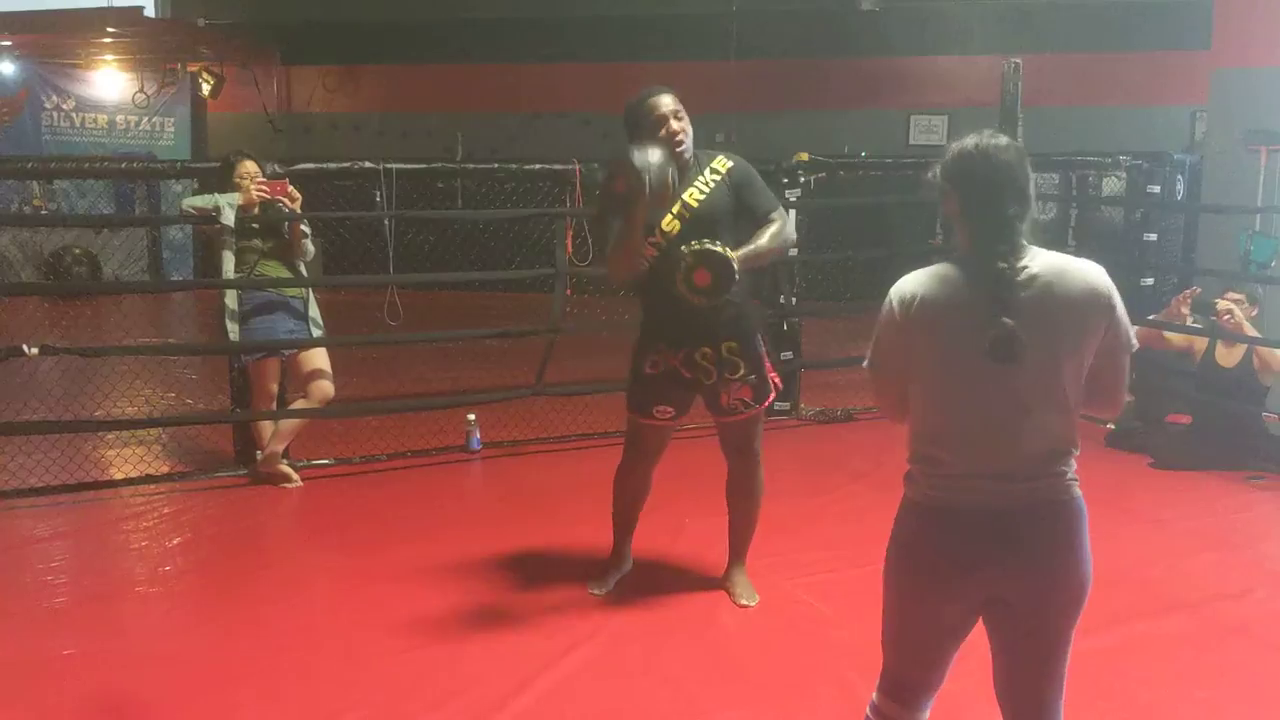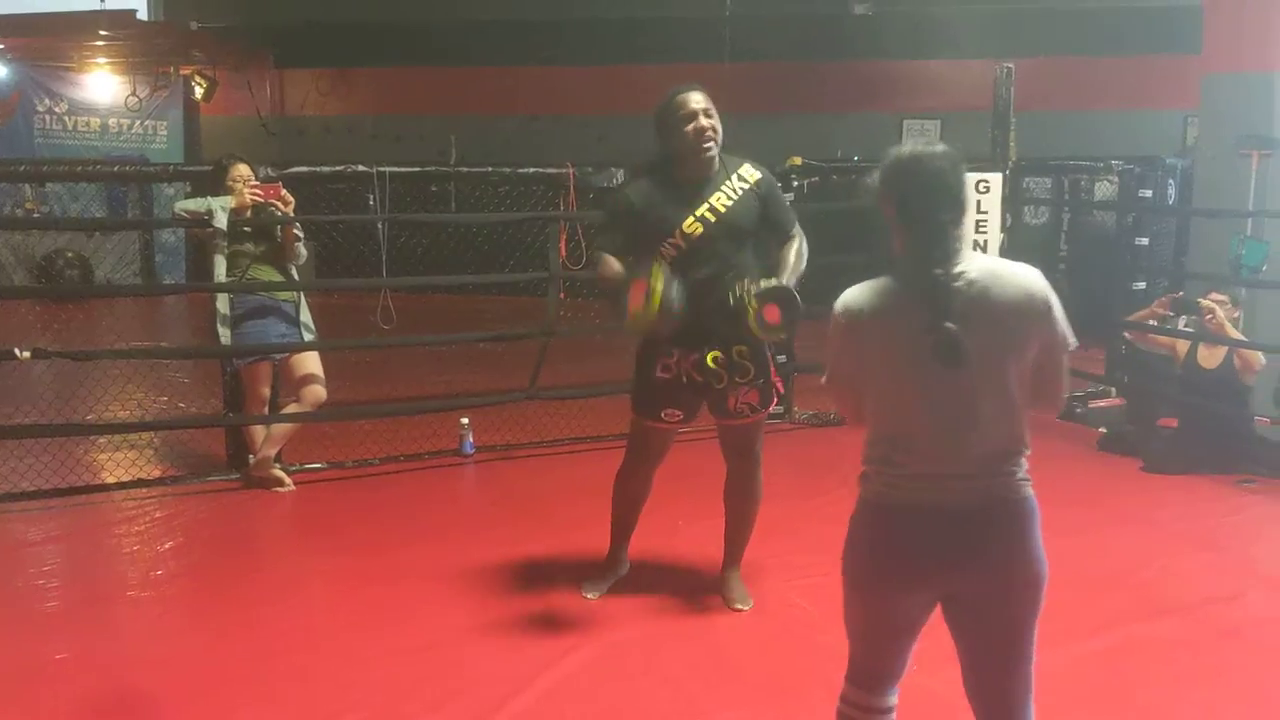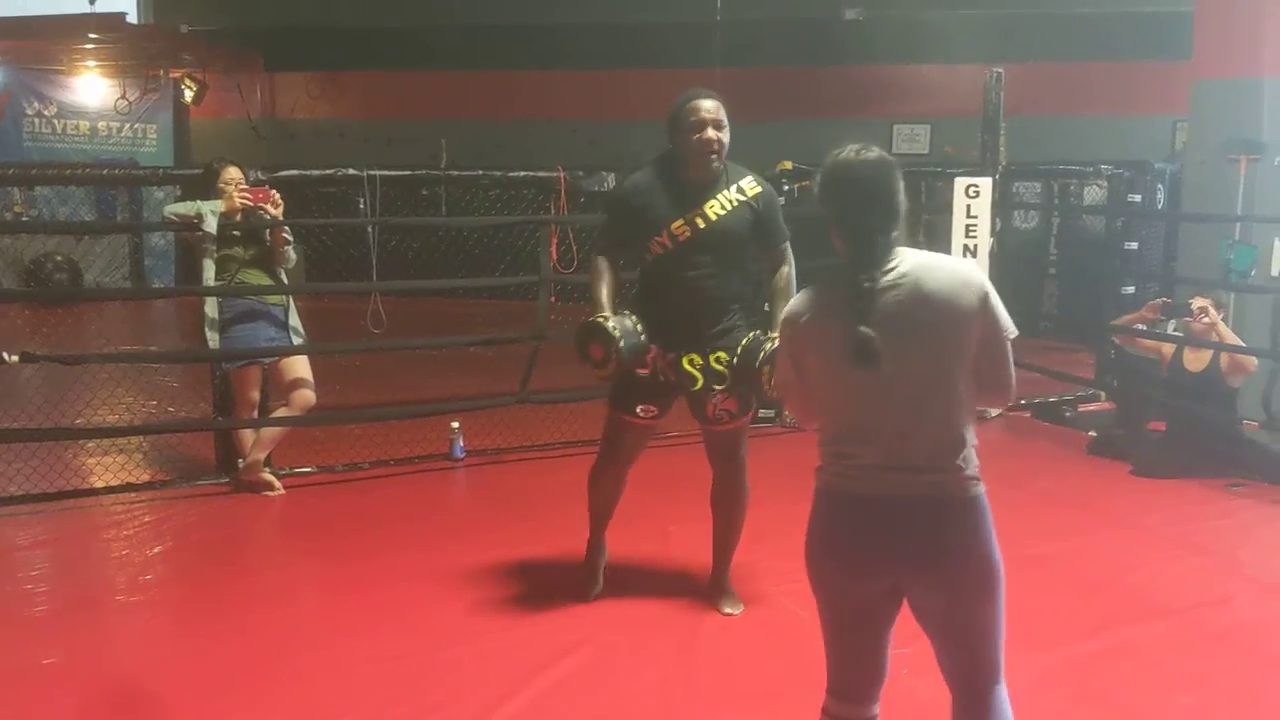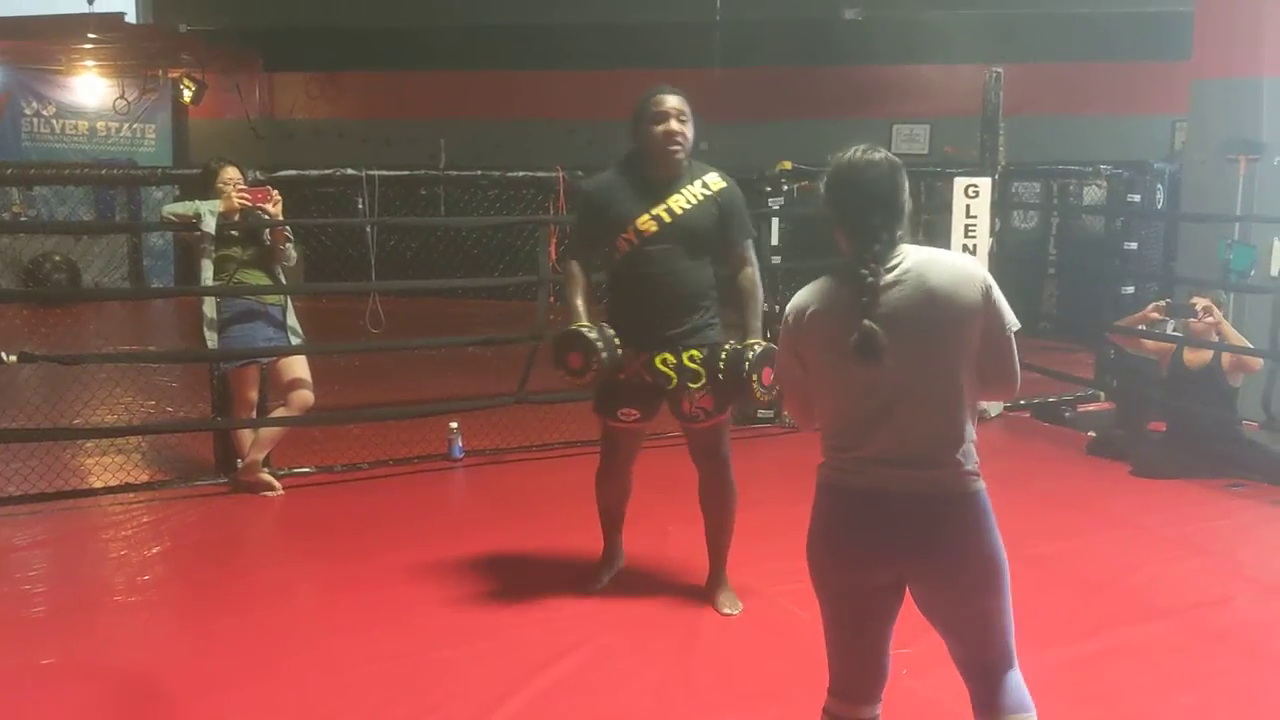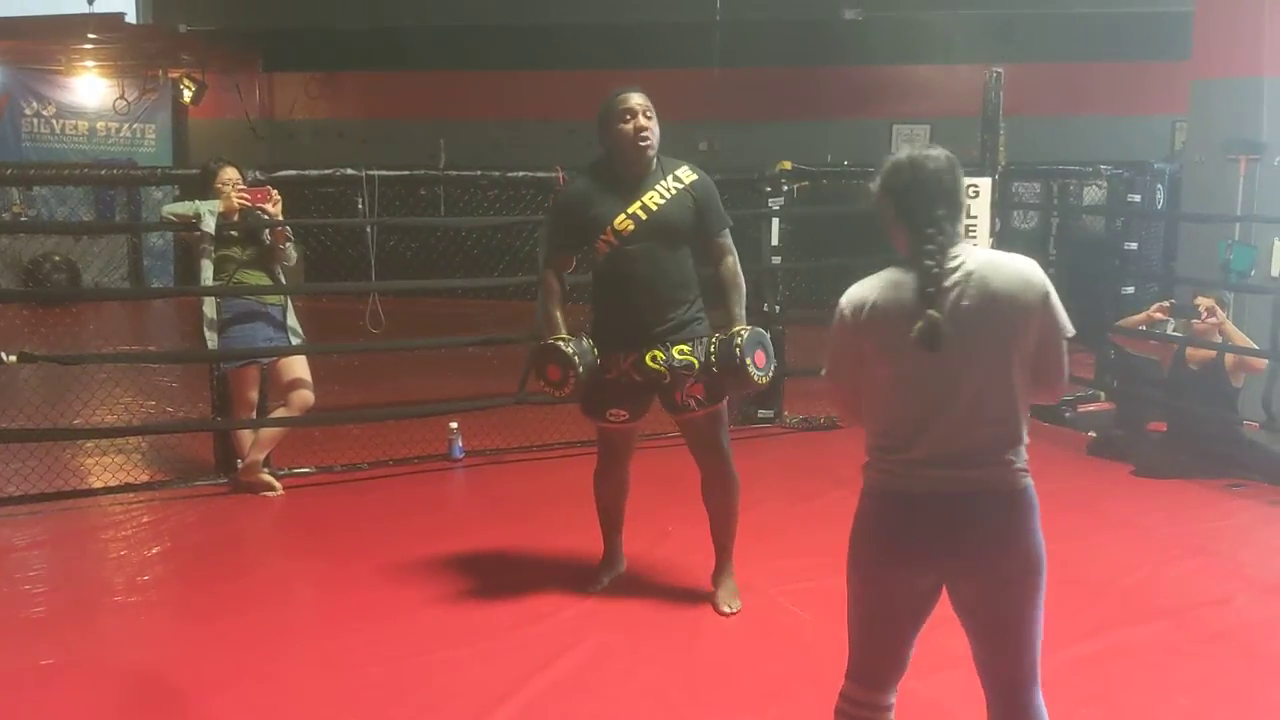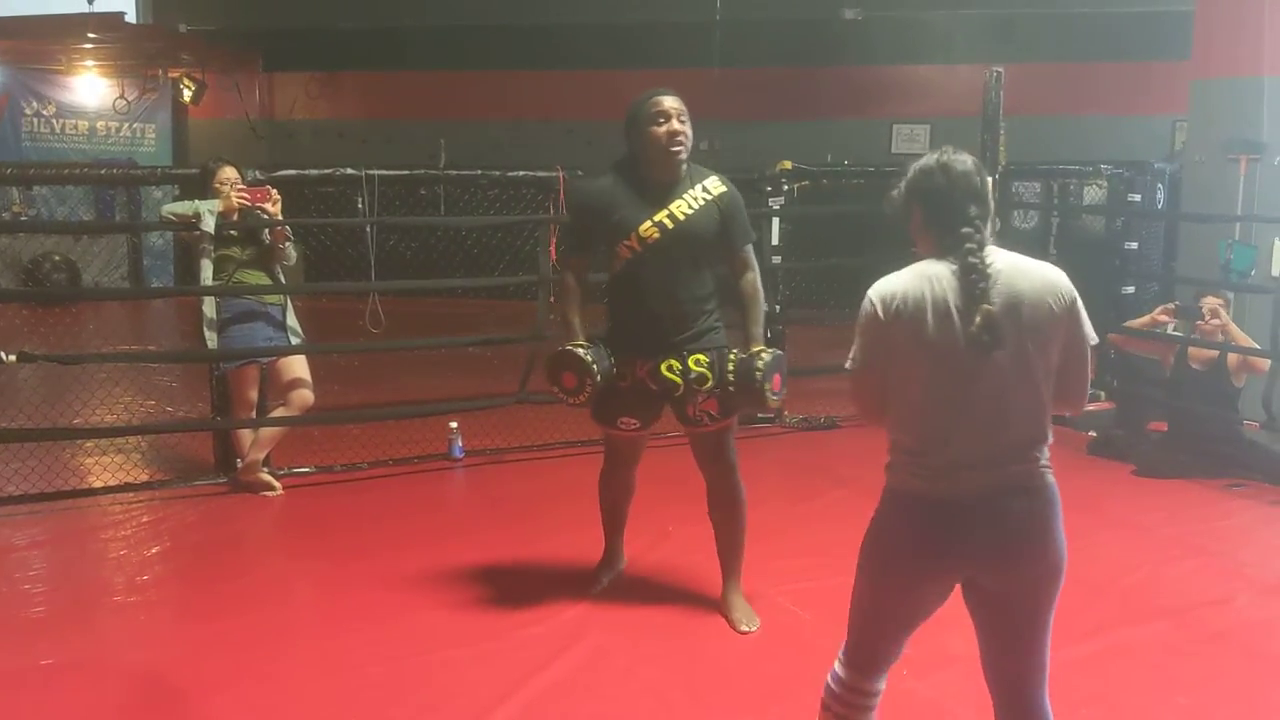
dt=0.3s
person 1, frame 1
left shoulder: (912, 296)
right shoulder: (1090, 286)
left elbow: (891, 405)
right elbow: (1109, 400)
left hip: (939, 527)
right hip: (1046, 529)
person 1, frame 2
left shoulder: (858, 308)
right shoulder: (1028, 289)
left elbow: (852, 409)
right elbow: (1050, 400)
left hip: (894, 527)
right hip: (999, 526)
person 1, frame 3
left shoulder: (804, 314)
right shoulder: (964, 281)
left elbow: (805, 413)
right elbow: (1000, 390)
left hip: (848, 520)
right hip: (948, 516)
person 1, frame 4
left shoulder: (807, 308)
right shoulder: (967, 278)
left elbow: (803, 414)
right elbow: (1004, 383)
left hip: (850, 516)
right hip: (950, 512)
right knee: (995, 673)
person 1, frame 5
left shoulder: (862, 301)
right shoulder: (1026, 279)
left elbow: (851, 408)
right elbow: (1050, 385)
left hip: (897, 514)
right hip: (1000, 514)
person 1, frame 6
left shoulder: (891, 295)
right shoulder: (1052, 285)
left elbow: (871, 406)
right elbow: (1072, 397)
left hip: (920, 516)
right hip: (1024, 514)
left knee: (864, 660)
person 2, frame 1
left shoulder: (729, 170)
right shoulder: (622, 193)
left elbow: (782, 229)
right elbow: (622, 272)
left wrist: (739, 258)
right wrist: (636, 211)
left hip: (733, 341)
right hip: (664, 345)
left knee: (744, 454)
right knee: (639, 454)
left ankle: (736, 566)
right ankle: (620, 556)
person 2, frame 2
left shoulder: (752, 179)
right shoulder: (643, 193)
left elbow: (794, 238)
right elbow: (606, 258)
left wrist: (784, 283)
right wrist: (628, 282)
left hip: (740, 345)
right hip: (671, 349)
left knee: (744, 457)
right knee: (642, 456)
left ankle: (731, 569)
right ankle: (616, 558)
person 2, frame 3
left shoulder: (754, 193)
right shoulder: (638, 190)
left elbow: (781, 263)
right elbow: (606, 256)
left wrist: (778, 330)
right wrist: (604, 312)
left hip: (723, 348)
right hip: (650, 345)
left knee: (729, 463)
right knee: (615, 452)
left ankle: (721, 575)
right ankle: (596, 547)
person 2, frame 4
left shoulder: (719, 189)
right shoulder: (604, 190)
left elbow: (744, 265)
right elbow: (579, 259)
left wrist: (754, 336)
right wrist: (580, 319)
left hip: (698, 345)
right hip: (627, 347)
left knee: (714, 461)
right knee: (616, 457)
left ankle: (718, 576)
right ankle: (612, 551)
person 2, frame 5
left shoulder: (691, 182)
right shoulder: (579, 195)
left elbow: (724, 255)
right elbow: (555, 269)
left wrist: (739, 325)
right wrist: (557, 332)
left hip: (687, 340)
right hip: (616, 348)
left knee: (715, 454)
right knee: (613, 455)
left ankle: (724, 571)
right ankle: (613, 555)
person 2, frame 6
left shoulder: (718, 192)
right shoulder: (600, 195)
left elbow: (745, 269)
right elbow: (573, 269)
left wrist: (756, 342)
right wrist: (576, 339)
left hip: (701, 349)
right hip: (630, 353)
left knee: (722, 467)
right knee: (620, 460)
left ankle: (732, 587)
right ankle: (613, 554)
person 3, frame 1
left shoulder: (277, 214)
right shoulder: (226, 219)
left elbow: (305, 253)
right elbow: (187, 205)
left wrist: (296, 216)
right wrist: (238, 201)
left hip: (298, 308)
right hip: (260, 308)
left knee: (322, 389)
right knee: (266, 394)
left ankle: (270, 456)
right ankle: (271, 461)
person 3, frame 2
left shoulder: (269, 217)
right shoulder: (220, 223)
left elbow: (297, 258)
right elbow: (180, 208)
left wrist: (288, 219)
right wrist: (231, 204)
left hip: (290, 311)
right hip: (252, 312)
left knee: (315, 393)
right knee: (259, 398)
left ankle: (263, 460)
right ankle: (263, 463)
person 3, frame 3
left shoulder: (259, 221)
right shoulder: (208, 226)
left elbow: (286, 260)
right elbow: (169, 212)
left wrist: (277, 222)
right wrist: (221, 208)
left hip: (279, 315)
right hip: (240, 316)
left knee: (303, 397)
right knee: (248, 402)
left ankle: (252, 465)
right ankle: (253, 469)
person 3, frame 4
right shoulder: (207, 226)
left elbow: (287, 258)
right elbow: (168, 212)
left wrist: (277, 220)
right wrist: (220, 208)
left hip: (277, 315)
right hip: (239, 315)
left knee: (302, 397)
right knee: (246, 402)
left ankle: (251, 465)
right ankle: (251, 469)
person 3, frame 5
right shoulder: (206, 227)
left elbow: (287, 258)
right elbow: (167, 212)
left wrist: (277, 220)
right wrist: (219, 208)
left hip: (277, 315)
right hip: (238, 316)
left knee: (302, 397)
right knee: (246, 403)
left ankle: (251, 465)
right ankle: (251, 469)
person 3, frame 6
right shoulder: (206, 226)
left elbow: (287, 258)
right elbow: (167, 212)
left wrist: (276, 219)
right wrist: (218, 208)
left hip: (277, 314)
right hip: (238, 316)
left knee: (302, 396)
right knee: (246, 403)
left ankle: (250, 465)
right ankle: (251, 469)
person 4, frame 1
left shoulder: (1259, 351)
right shoulder: (1201, 342)
right elbow: (1144, 339)
left wrist: (1242, 323)
right wrist: (1171, 314)
left hip: (1248, 443)
right hip: (1201, 437)
person 4, frame 2
left shoulder: (1239, 352)
right shoulder: (1183, 344)
left elbow: (1257, 364)
right elbow: (1129, 330)
left wrist: (1223, 322)
right wrist: (1152, 312)
left hip: (1236, 444)
right hip: (1189, 440)
right knee: (1153, 454)
person 4, frame 3
left shoulder: (1227, 355)
right shoulder: (1169, 348)
left elbow: (1250, 365)
right elbow: (1115, 332)
left wrist: (1216, 324)
right wrist: (1141, 316)
left hip: (1224, 445)
right hip: (1178, 443)
left knee: (1272, 466)
person 4, frame 4
left shoulder: (1228, 355)
right shoulder: (1169, 348)
left elbow: (1256, 365)
right elbow: (1115, 335)
left wrist: (1221, 323)
right wrist: (1144, 317)
left hip: (1224, 444)
right hip: (1177, 443)
left knee: (1272, 466)
person 4, frame 5
left shoulder: (1231, 355)
right shoulder: (1171, 349)
left elbow: (1260, 364)
right elbow: (1117, 334)
left wrist: (1224, 323)
right wrist: (1148, 317)
left hip: (1226, 444)
right hip: (1179, 442)
left knee: (1273, 466)
right knee: (1140, 457)
person 4, frame 6
left shoulder: (1234, 355)
right shoulder: (1173, 349)
left elbow: (1264, 366)
right elbow: (1115, 338)
left wrist: (1228, 325)
right wrist: (1152, 319)
left hip: (1227, 443)
right hip: (1179, 442)
left knee: (1272, 465)
right knee: (1145, 458)
